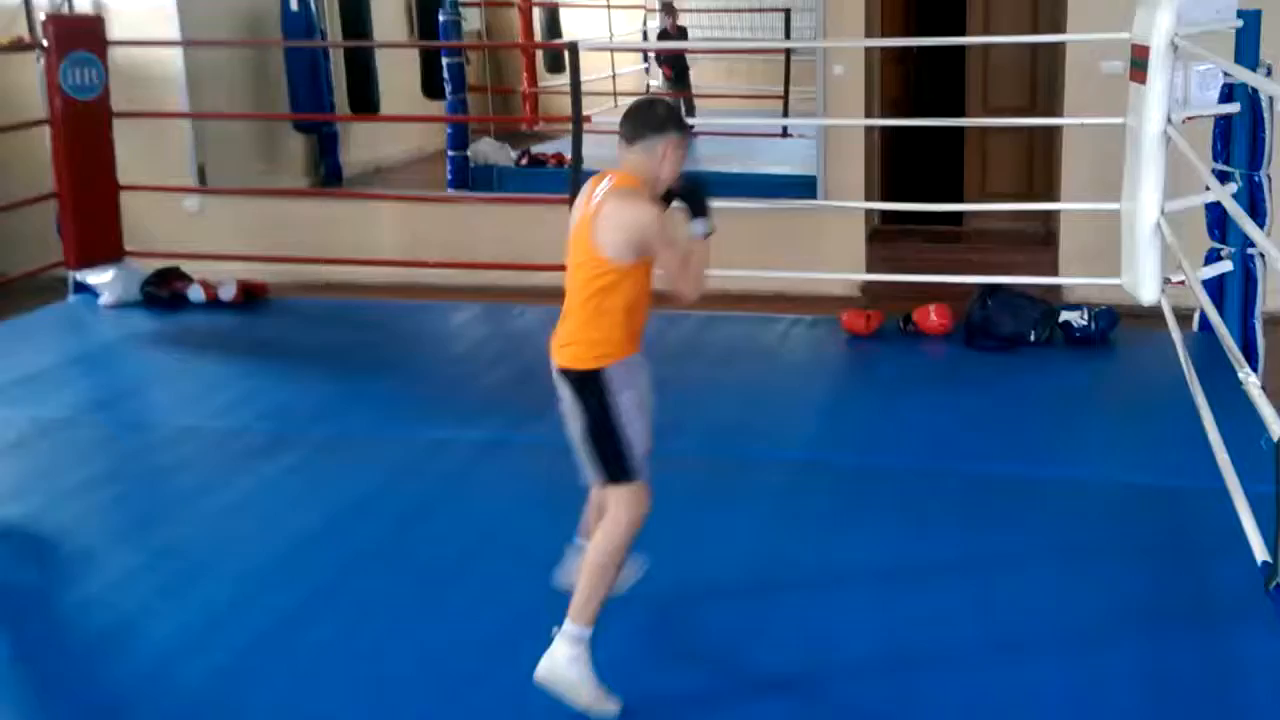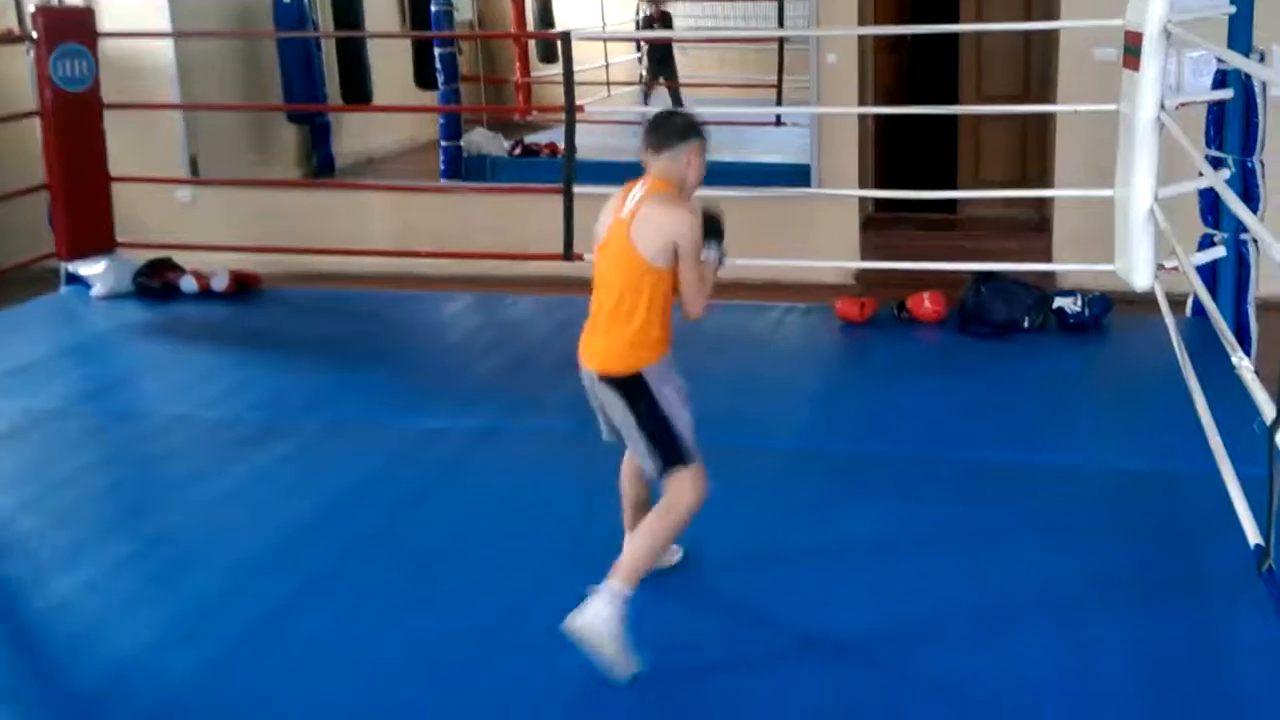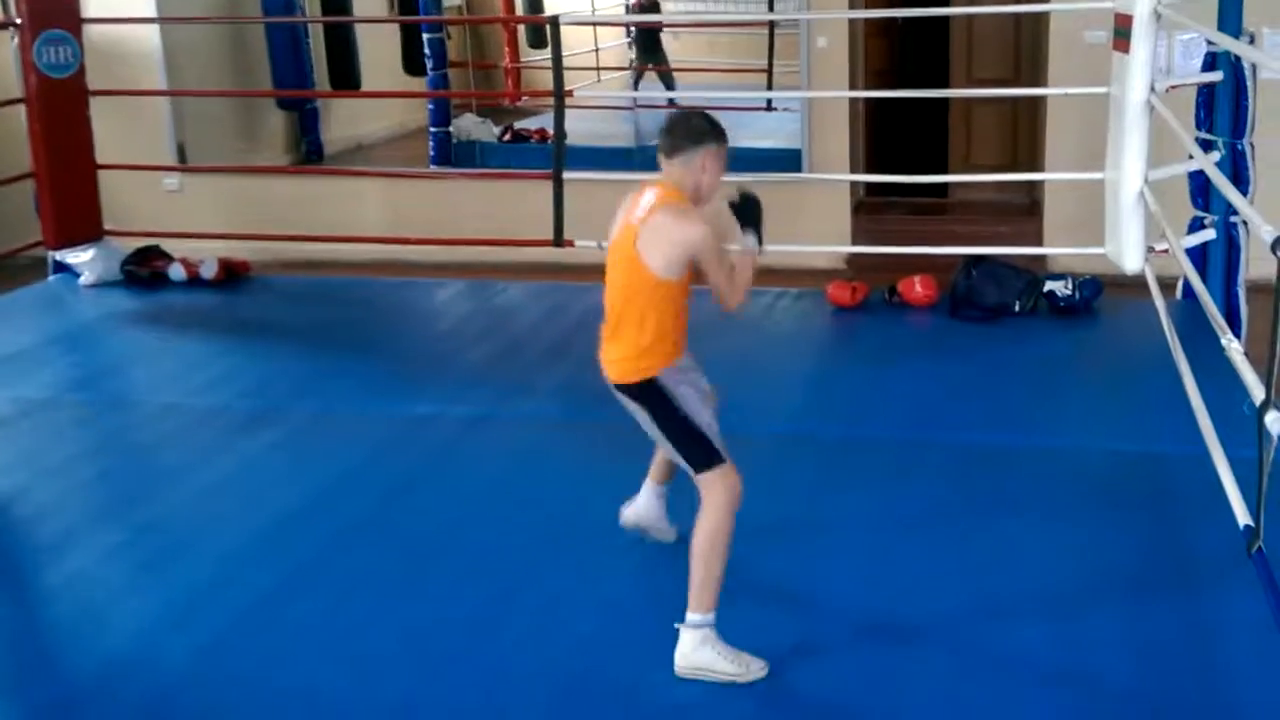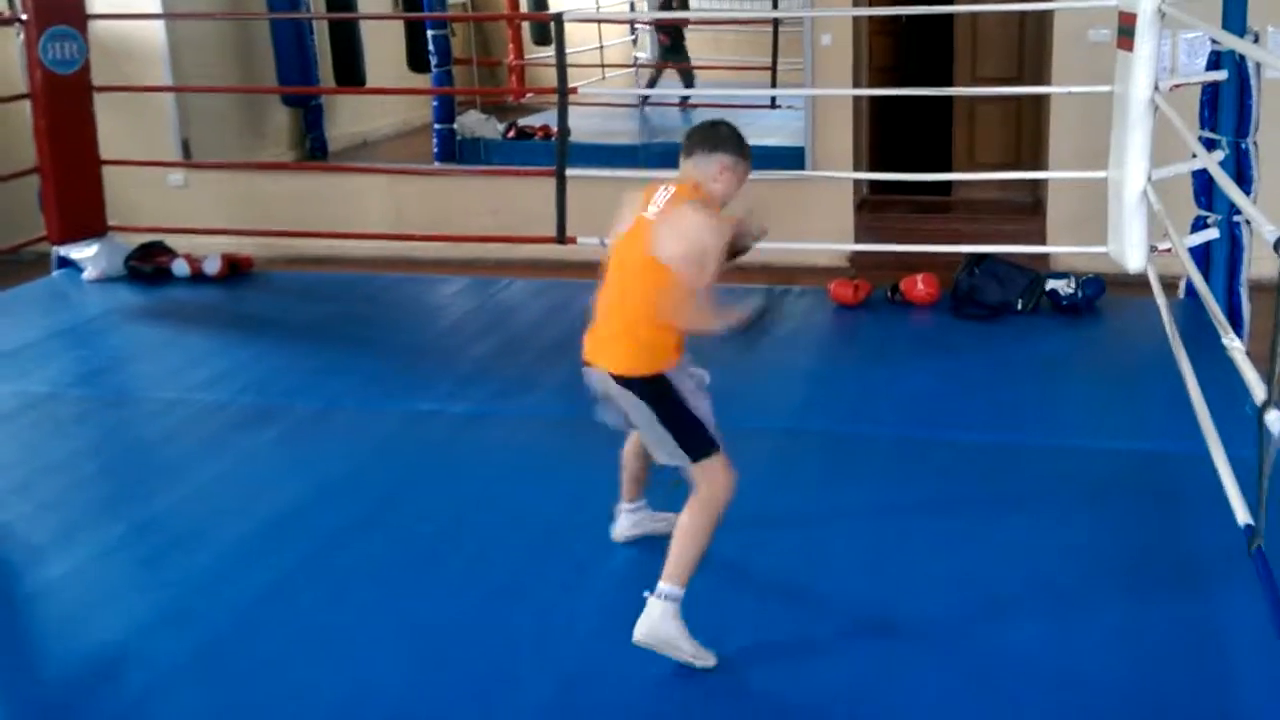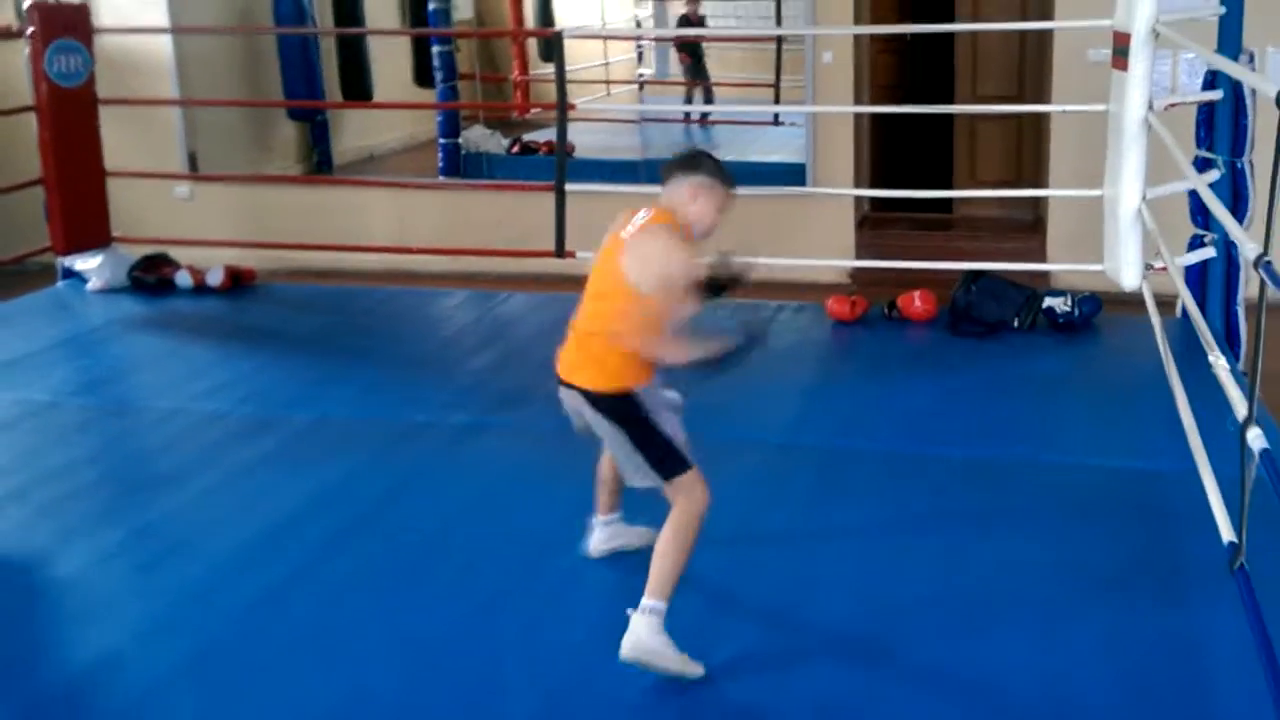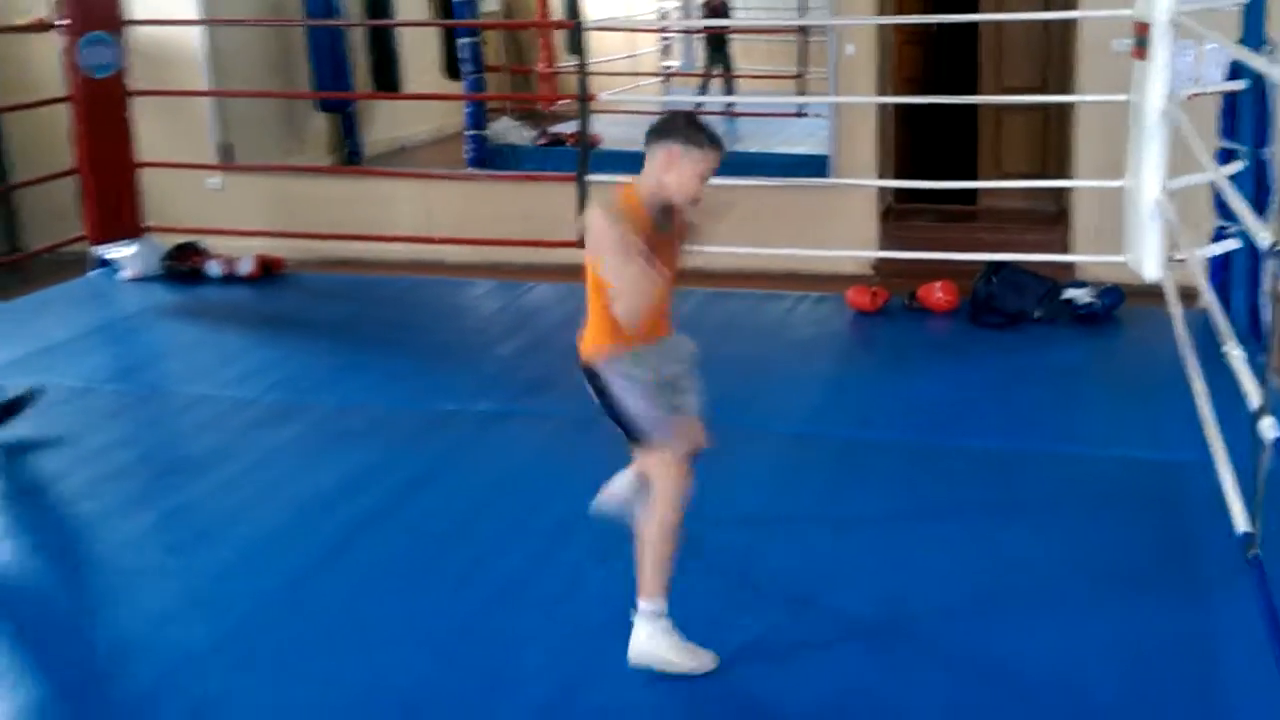
dt=0.3s
person 1, frame 1
left shoulder: (595, 188)
right shoulder: (643, 212)
right elbow: (689, 288)
right wrist: (698, 219)
left hip: (572, 354)
right hip: (604, 364)
left knee: (611, 473)
right knee: (628, 506)
left ankle: (586, 561)
right ankle: (568, 652)
person 1, frame 2
left shoulder: (622, 200)
right shoulder: (682, 216)
right elbow: (695, 307)
right wrist: (712, 248)
left hip: (594, 356)
right hip: (635, 366)
left knee: (642, 447)
right knee: (688, 489)
left ankle: (640, 552)
right ankle: (604, 607)
person 1, frame 3
left shoulder: (637, 202)
right shoulder: (686, 227)
right elbow: (733, 298)
left wrist: (724, 218)
right wrist: (745, 230)
left hip: (645, 359)
right hip: (649, 372)
left knee: (689, 433)
right knee: (723, 490)
left ankle: (647, 504)
right ankle: (697, 641)
person 1, frame 4
left shoulder: (650, 202)
right shoulder: (706, 225)
right elbow: (694, 317)
left wrist: (734, 241)
right wrist: (743, 314)
left hip: (603, 357)
right hip: (646, 367)
left knee: (649, 431)
right knee: (717, 482)
left ankle: (630, 515)
right ankle: (662, 614)
person 1, frame 5
left shoulder: (635, 223)
right shoulder: (675, 253)
right elbow: (638, 339)
left wrist: (703, 286)
right wrist: (709, 350)
left hip: (573, 372)
right hip: (615, 387)
left knee: (622, 445)
right knee: (692, 500)
left ankle: (606, 528)
right ankle: (646, 631)
person 1, frame 6
left shoulder: (665, 210)
right shoulder: (607, 217)
right elbow: (629, 318)
right wrist: (652, 254)
left hip: (658, 346)
right hip: (614, 358)
left knee: (692, 439)
right knee: (673, 480)
left ankle: (627, 488)
right ankle: (651, 630)
